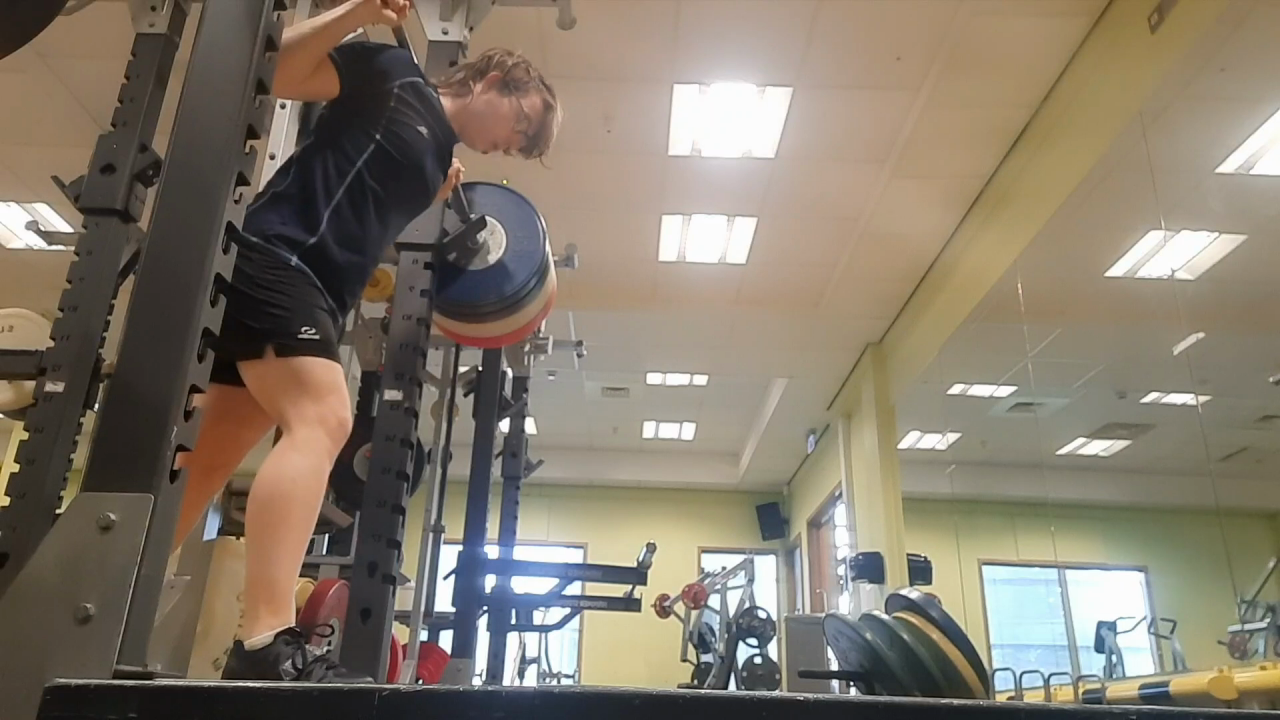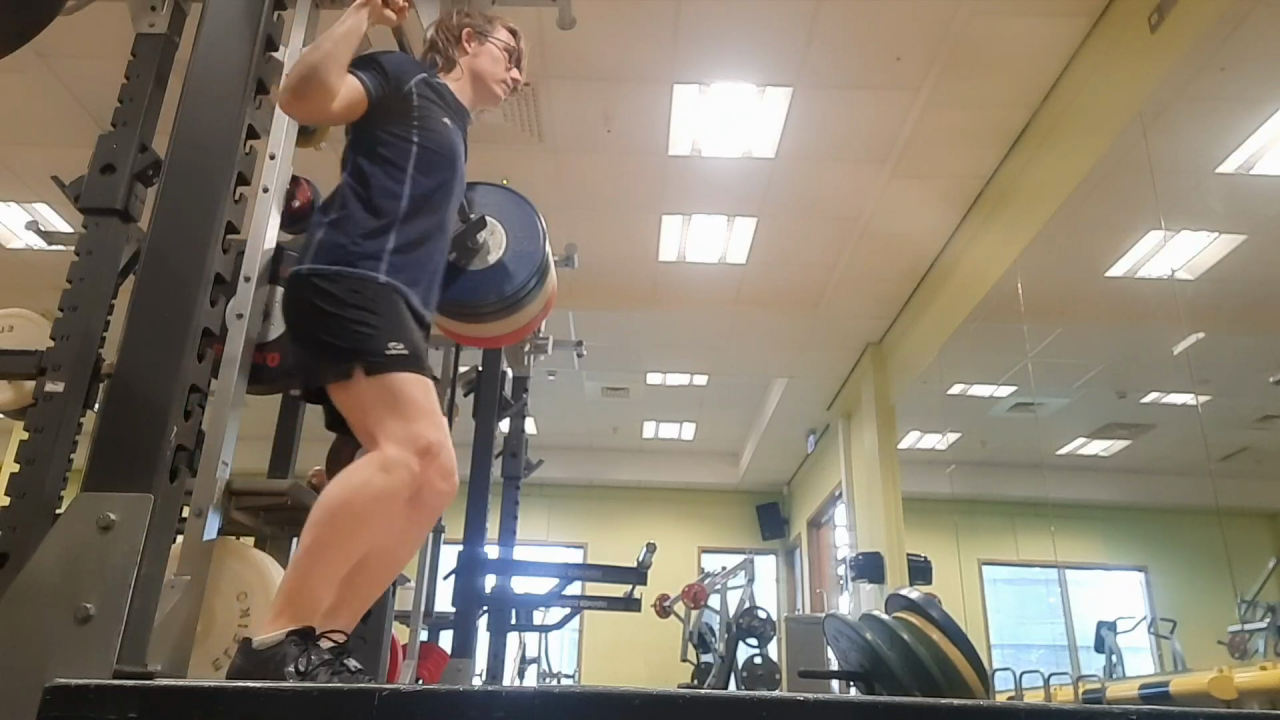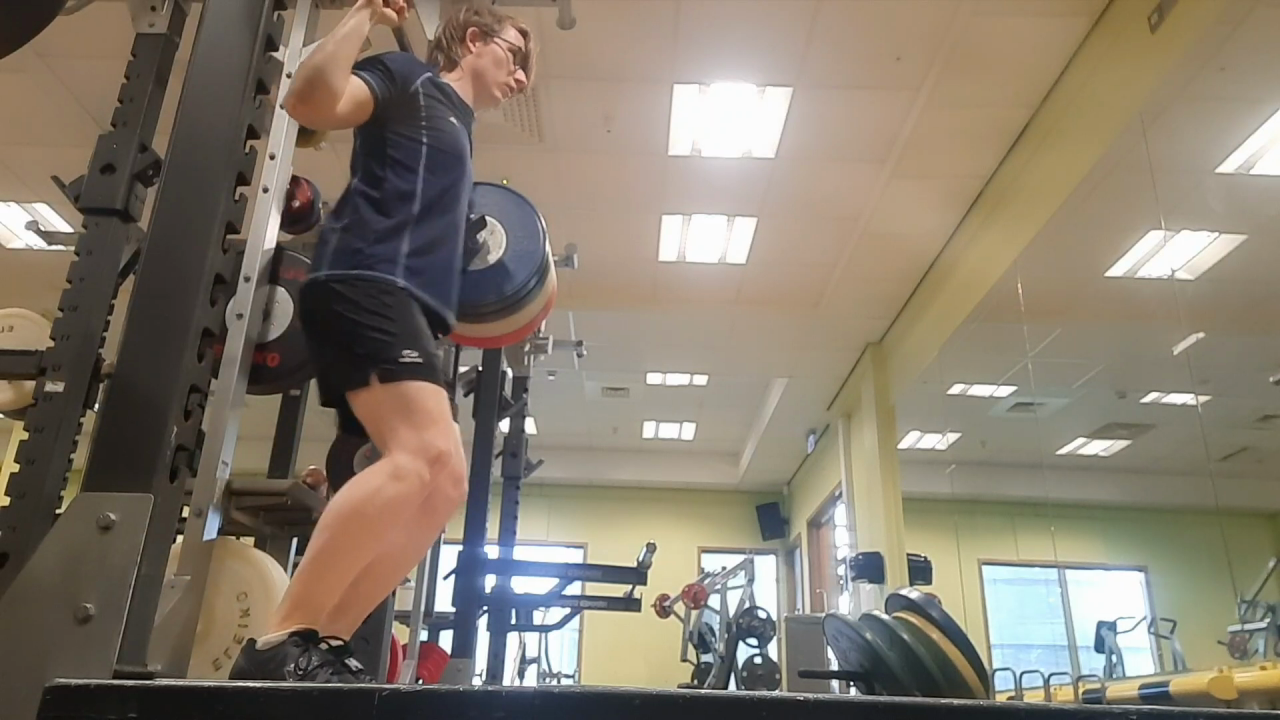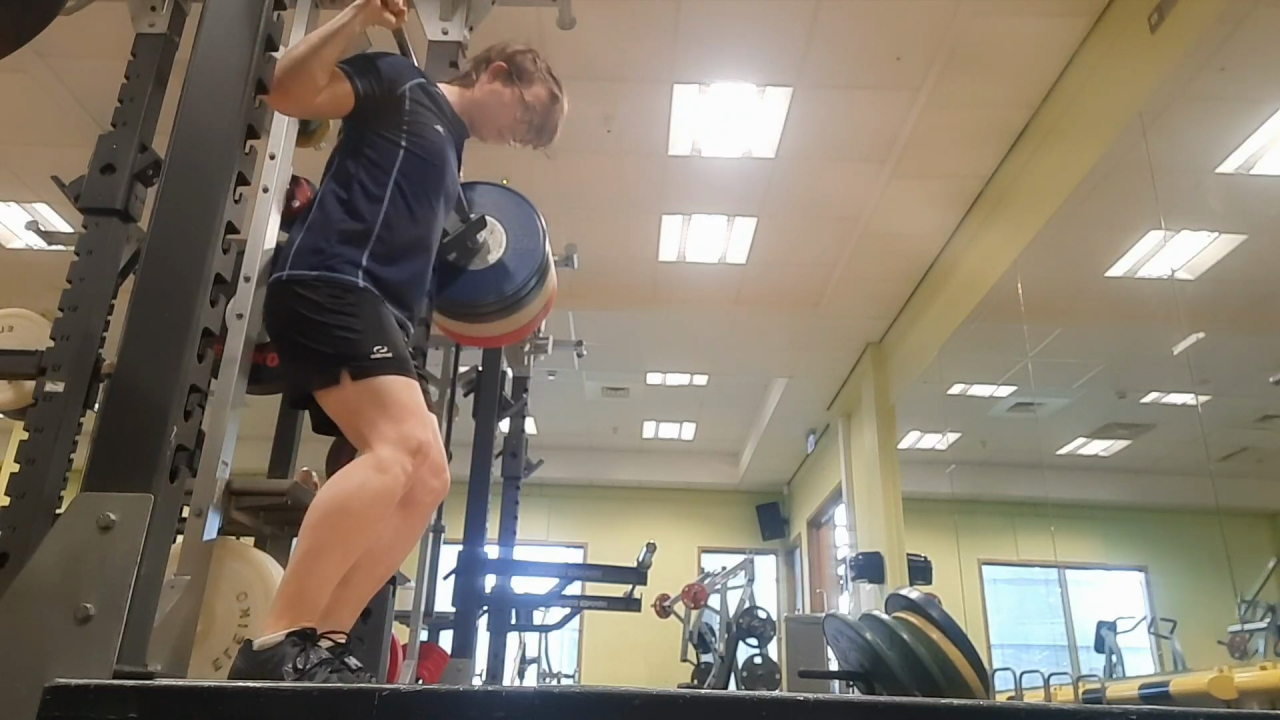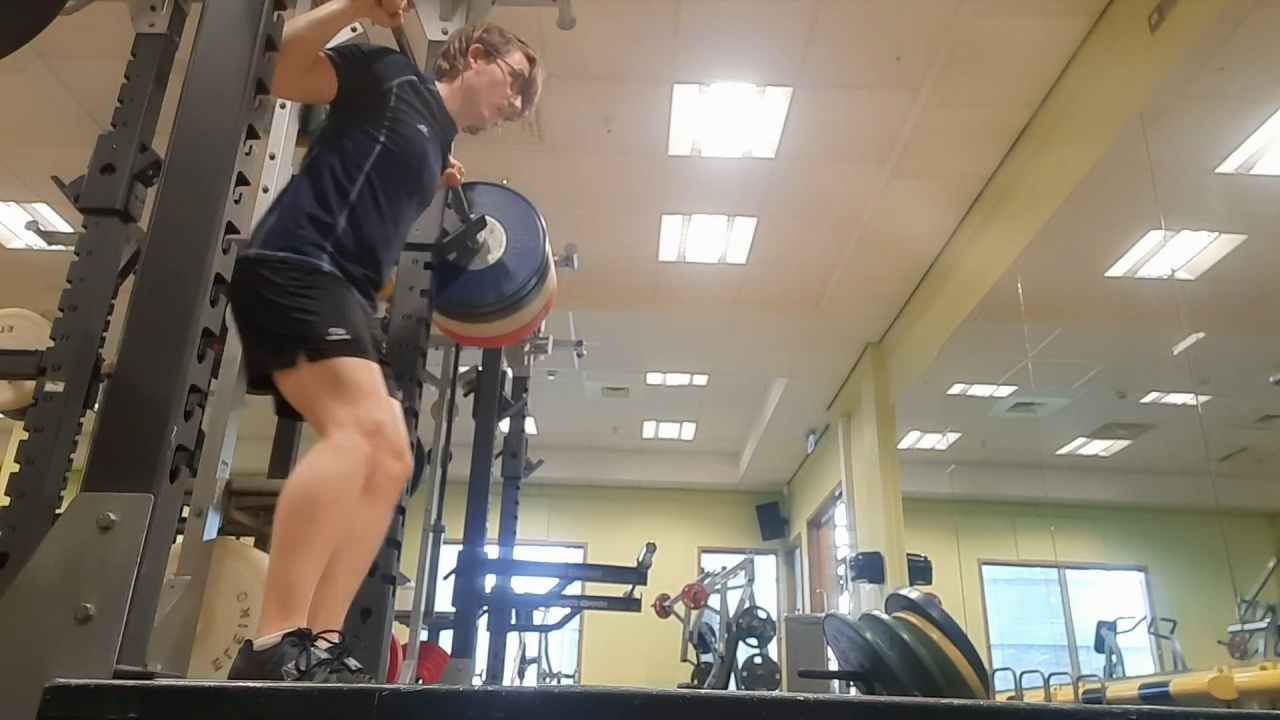
dt=1s
person 1, frame 1
left shoulder: (440, 158)
right shoulder: (393, 77)
right elbow: (276, 72)
left wrist: (437, 198)
left hip: (305, 288)
right hip: (270, 260)
left knee: (208, 460)
right knee: (321, 421)
right ankle: (266, 645)
person 1, frame 2
left shoulder: (450, 132)
right shoulder: (405, 80)
right elbow: (303, 97)
left wrist: (453, 201)
left hip: (387, 301)
right hip: (349, 283)
left knee: (433, 477)
right knee: (409, 450)
left ankle: (323, 645)
right ankle: (275, 643)
person 1, frame 3
left shoulder: (453, 127)
right shoulder: (409, 79)
right elbow: (311, 100)
left hip: (401, 302)
right hip: (368, 285)
left knee: (444, 483)
right knee: (421, 457)
left ankle: (322, 645)
right ankle: (279, 645)
person 1, frame 4
left shoulder: (447, 148)
right shoulder: (401, 83)
right elbow: (288, 89)
left wrist: (452, 208)
left hip: (374, 309)
right hip: (331, 284)
left knee: (426, 475)
right knee: (401, 448)
left ankle: (320, 646)
right ankle: (277, 643)
person 1, frame 5
left shoulder: (437, 146)
right shoulder: (389, 76)
right elbow: (277, 70)
left wrist: (435, 190)
left hip: (340, 292)
right hip: (294, 267)
left knee: (387, 460)
right knee: (359, 430)
left ankle: (318, 644)
right ankle: (275, 643)
